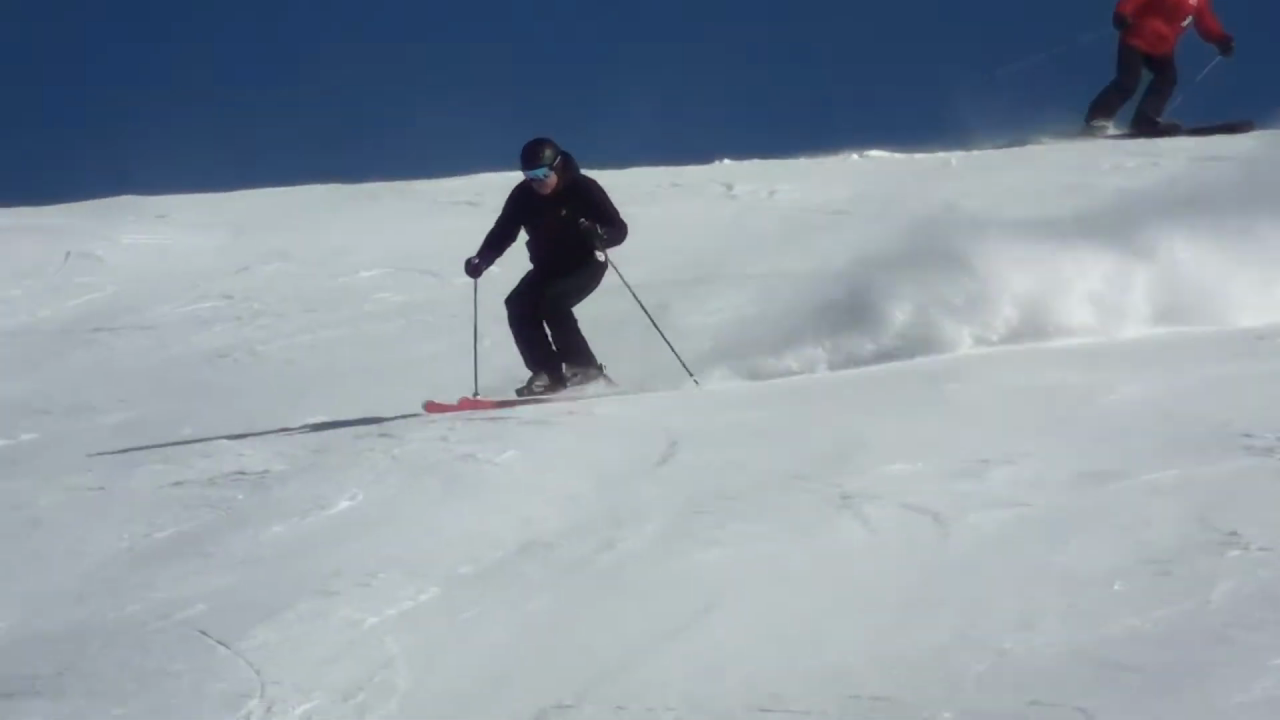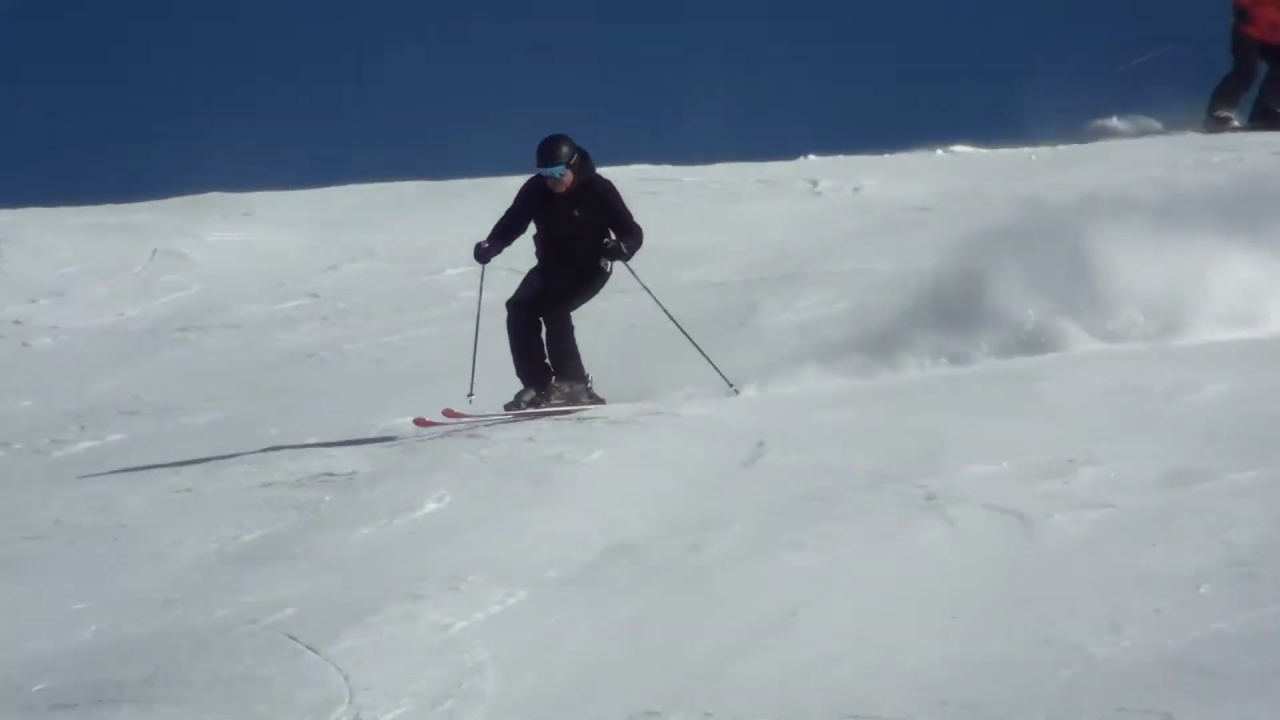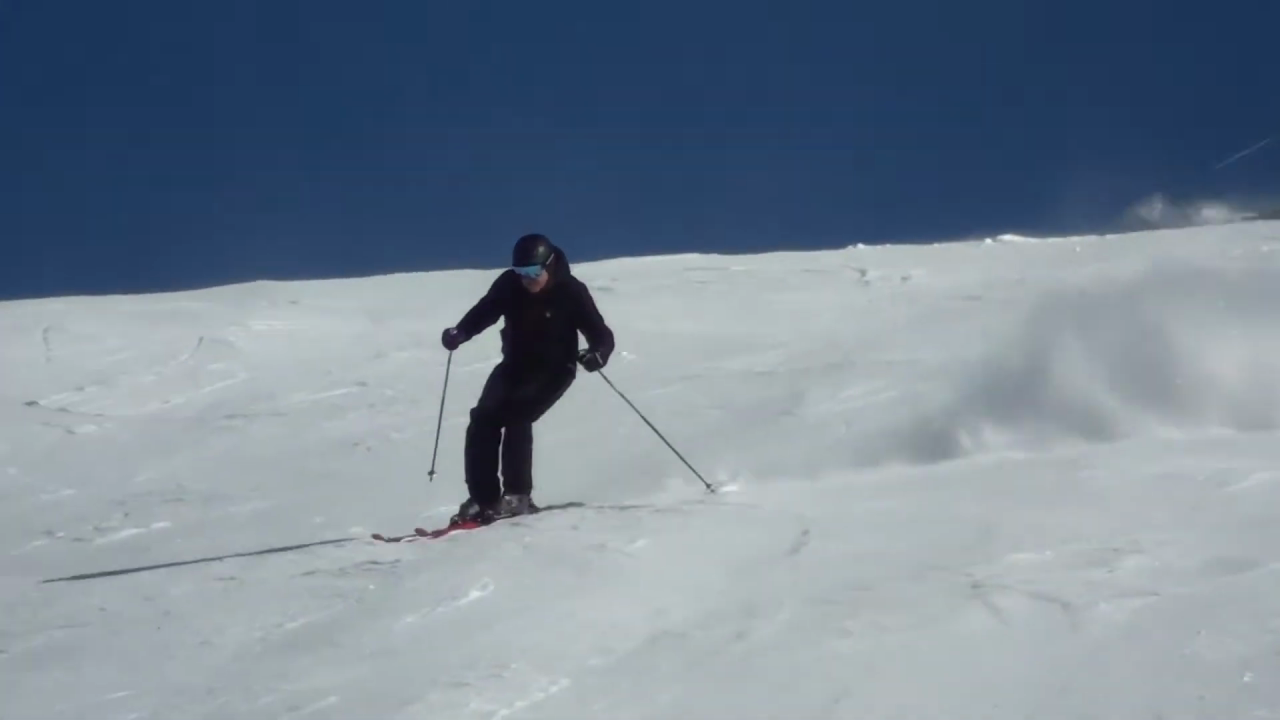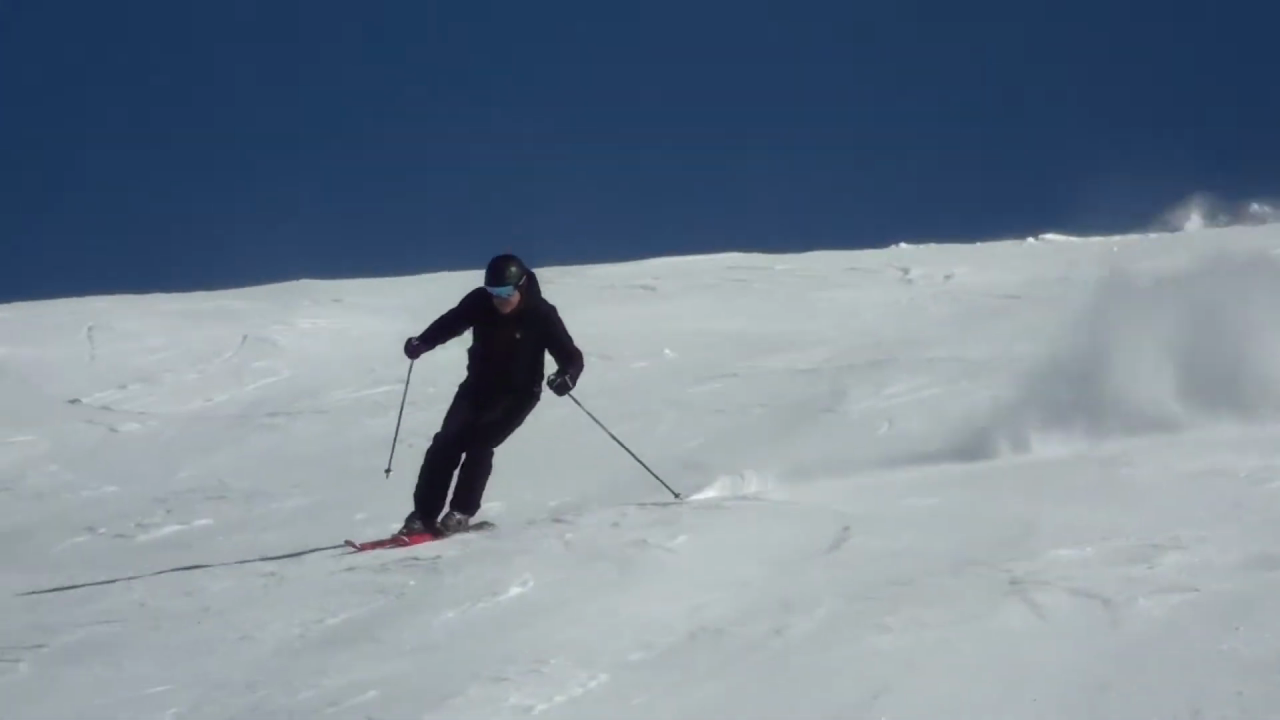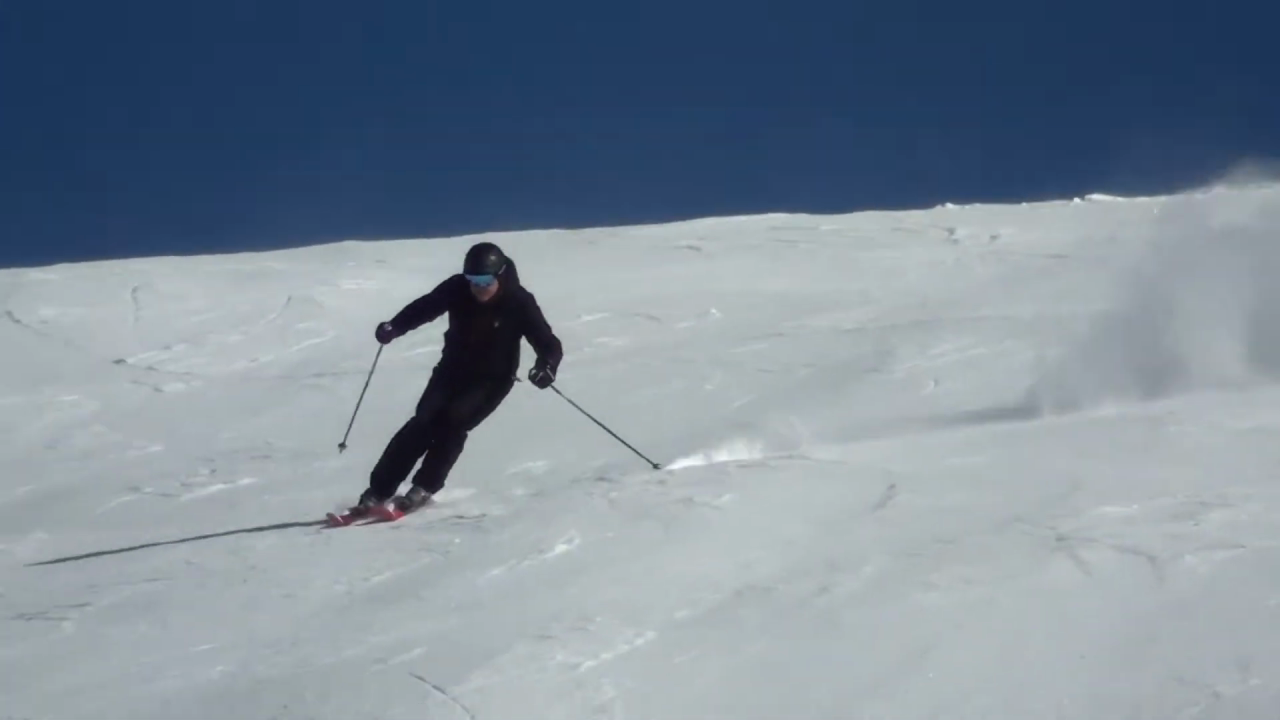
dt=0.1s
person 1, frame 1
left shoulder: (583, 188)
right shoulder: (522, 197)
left elbow: (618, 228)
right elbow: (502, 232)
left wrist: (601, 235)
right wrist: (481, 260)
left hip: (584, 265)
right hip: (547, 268)
left knee: (551, 302)
right knee: (518, 305)
left ankle: (584, 368)
right ankle: (548, 373)
person 1, frame 2
left shoulder: (599, 190)
right shoulder: (535, 190)
left elbow: (631, 232)
right elbow: (514, 221)
left wrist: (623, 246)
right wrist: (491, 245)
left hip: (589, 269)
right hip: (551, 268)
left knee: (551, 307)
right knee: (519, 309)
left ankle: (573, 383)
right ankle: (536, 386)
person 1, frame 3
left shoulder: (571, 292)
right shoulder: (508, 286)
left elbow: (602, 336)
right elbow: (483, 312)
left wrist: (597, 354)
right wrist: (459, 332)
left hip: (553, 371)
right hip: (514, 367)
left knee: (515, 417)
right knee: (483, 419)
left ankle: (517, 495)
right ankle: (483, 499)
person 1, frame 4
left shoulder: (541, 315)
right shoulder: (478, 303)
left elbow: (570, 355)
right elbow: (450, 322)
left wrist: (566, 377)
right wrist: (422, 341)
left hip: (518, 393)
right hip: (478, 386)
left knee: (478, 440)
right knee: (447, 441)
left ankle: (460, 512)
right ankle: (423, 515)
person 1, frame 5
left shoulder: (519, 303)
right shoulder: (455, 290)
left elbow: (549, 345)
right elbow: (424, 307)
left wrist: (547, 367)
right wrist: (393, 327)
left hip: (491, 380)
right hip: (453, 371)
left knee: (453, 424)
right knee: (421, 426)
left ankle: (423, 489)
right ankle: (379, 491)
